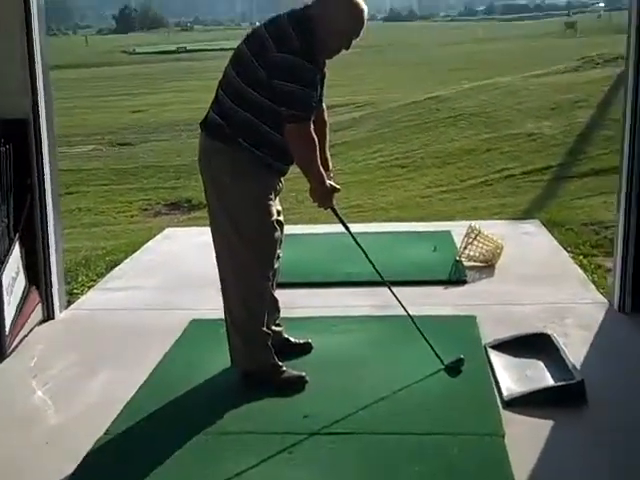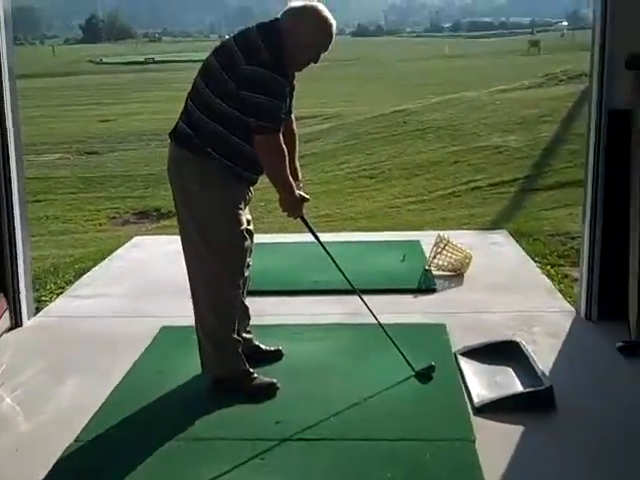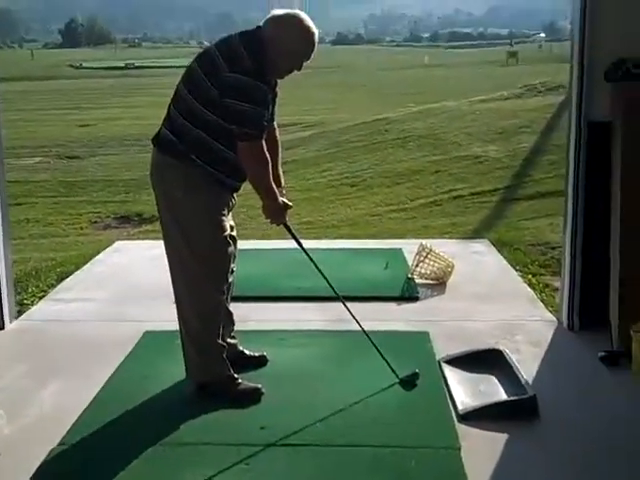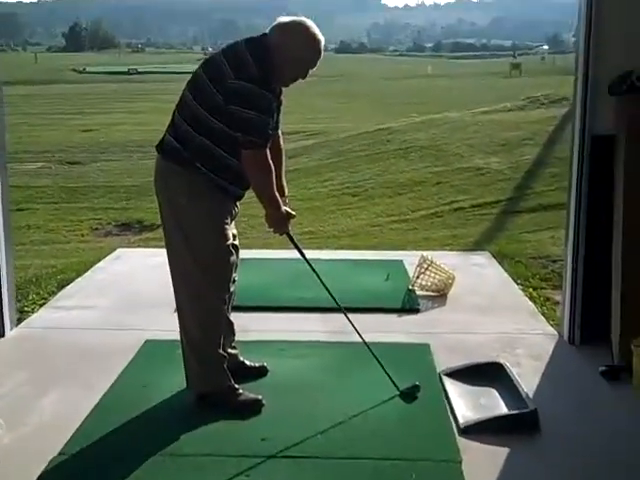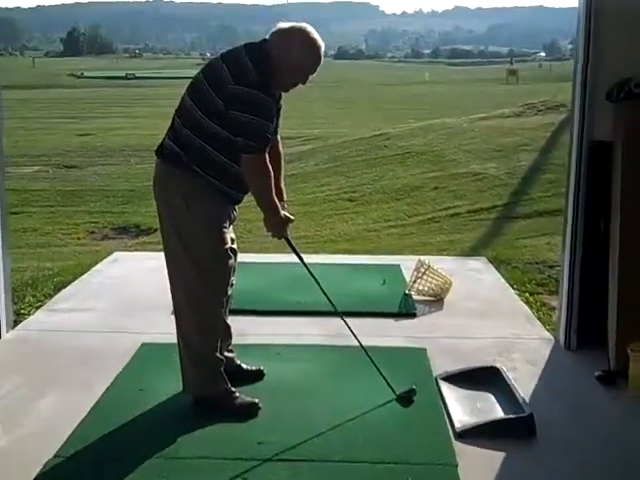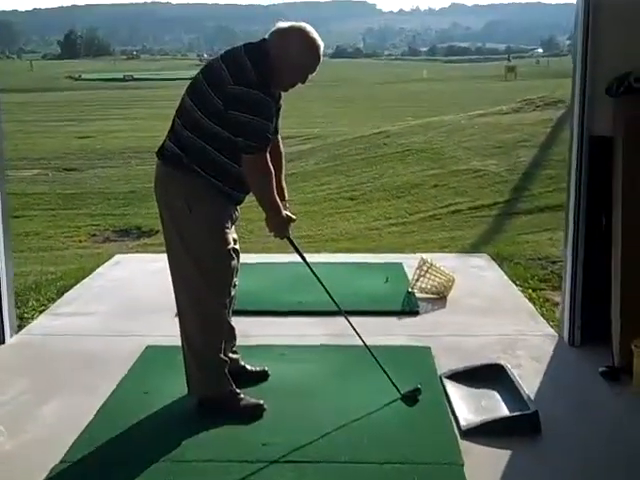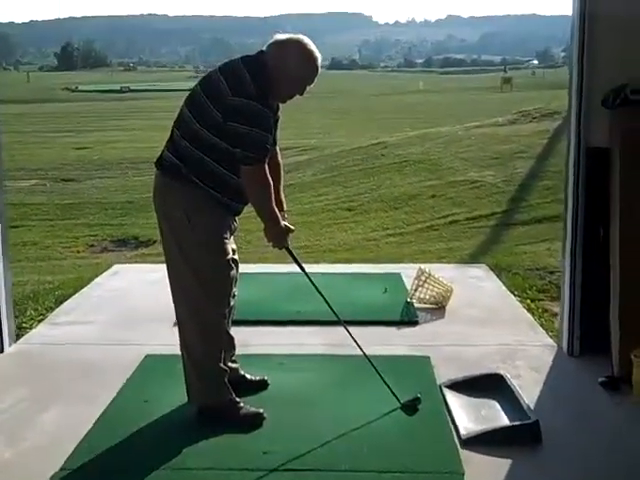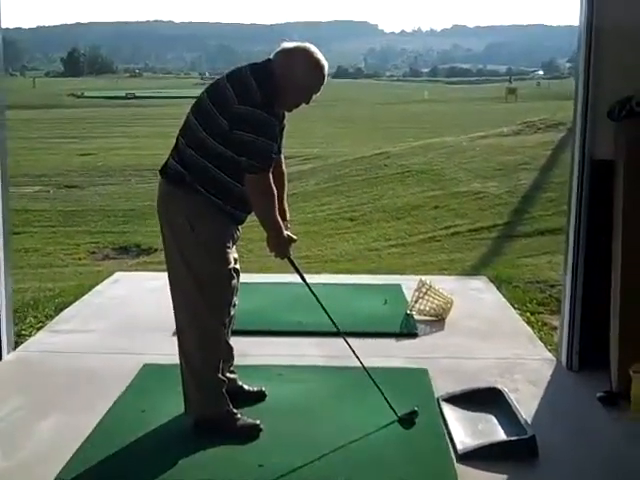
dt=0.1s
person 1, frame 1
left shoulder: (305, 43)
right shoulder: (291, 51)
left elbow: (315, 113)
right elbow: (297, 130)
left wrist: (324, 167)
right wrist: (318, 182)
left hip: (253, 157)
right hip: (234, 159)
left knee: (264, 250)
right knee: (249, 259)
left ankle: (268, 333)
right ankle: (255, 361)
person 1, frame 2
left shoulder: (273, 54)
right shoulder: (260, 63)
left elbow: (284, 123)
right elbow: (267, 141)
left wrist: (295, 178)
right wrist: (288, 192)
left hip: (222, 167)
right hip: (203, 168)
left knee: (235, 258)
right knee: (218, 268)
left ankle: (238, 339)
right ankle: (225, 368)
person 1, frame 3
left shoulder: (256, 63)
right shoulder: (243, 71)
left elbow: (266, 130)
right elbow: (250, 148)
left wrist: (278, 185)
right wrist: (271, 199)
left hip: (205, 173)
right hip: (186, 176)
left knee: (219, 263)
right knee: (201, 274)
left ankle: (223, 346)
right ankle: (210, 373)
person 1, frame 4
left shoulder: (260, 69)
right shoulder: (248, 78)
left elbow: (271, 137)
right elbow: (254, 156)
left wrist: (281, 193)
right wrist: (274, 208)
left hip: (209, 181)
right hip: (189, 182)
left knee: (220, 272)
right knee: (203, 282)
left ankle: (223, 355)
right ankle: (211, 383)
person 1, frame 5
left shoulder: (261, 75)
right shoulder: (248, 82)
left elbow: (270, 142)
right elbow: (253, 161)
left wrist: (279, 197)
right wrist: (273, 213)
left hip: (207, 185)
right hip: (188, 186)
left knee: (218, 276)
right knee: (202, 286)
left ankle: (220, 360)
right ankle: (207, 387)
person 1, frame 6
left shoulder: (259, 73)
right shoulder: (248, 83)
left elbow: (271, 142)
right elbow: (254, 160)
left wrist: (281, 198)
right wrist: (275, 212)
left hip: (209, 186)
right hip: (190, 187)
left knee: (220, 277)
right knee: (204, 287)
left ankle: (224, 361)
right ankle: (211, 388)
person 1, frame 7
left shoulder: (258, 86)
right shoulder: (246, 95)
left elbow: (269, 153)
right elbow: (252, 172)
left wrist: (280, 208)
right wrist: (273, 222)
left hip: (207, 196)
right hip: (189, 198)
left knee: (219, 287)
right knee: (203, 297)
left ankle: (223, 371)
right ankle: (211, 397)
person 1, frame 8
left shoulder: (263, 93)
right shoulder: (252, 103)
left elbow: (273, 162)
right elbow: (257, 180)
left wrist: (283, 218)
right wrist: (276, 232)
left hip: (211, 204)
right hip: (192, 206)
left knee: (220, 296)
right knee: (204, 306)
left ankle: (223, 381)
right ankle: (209, 408)
